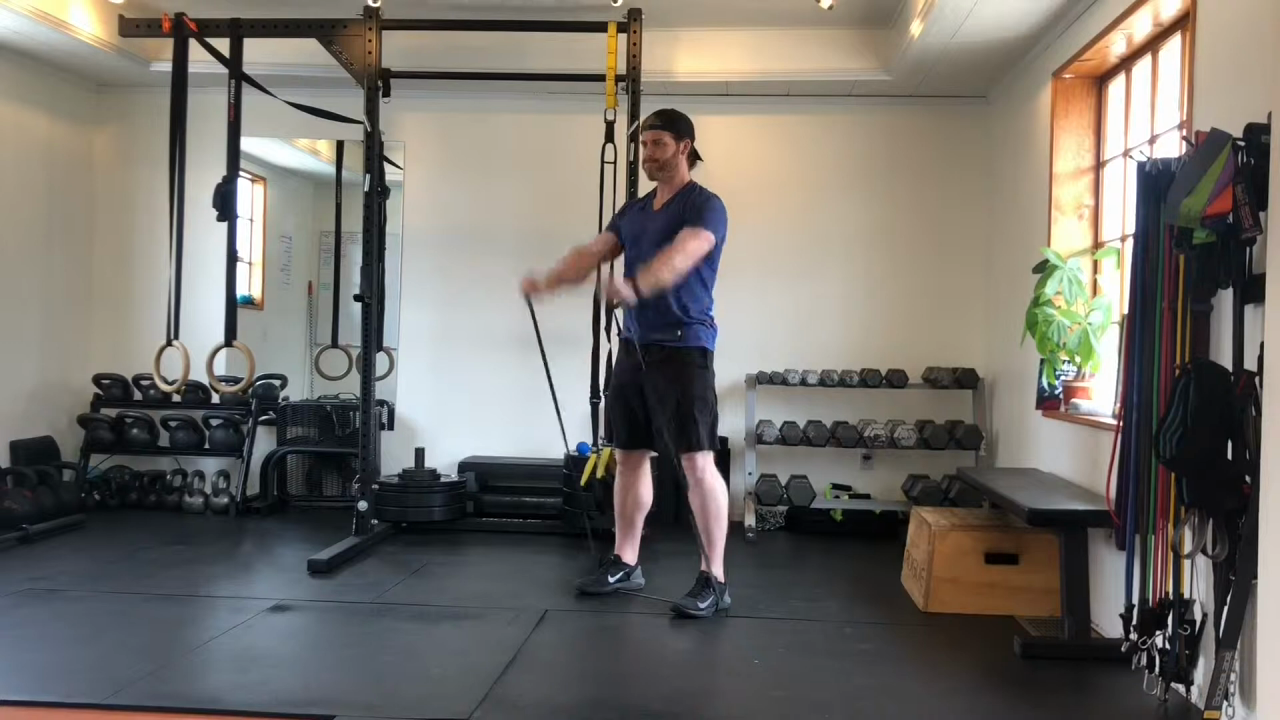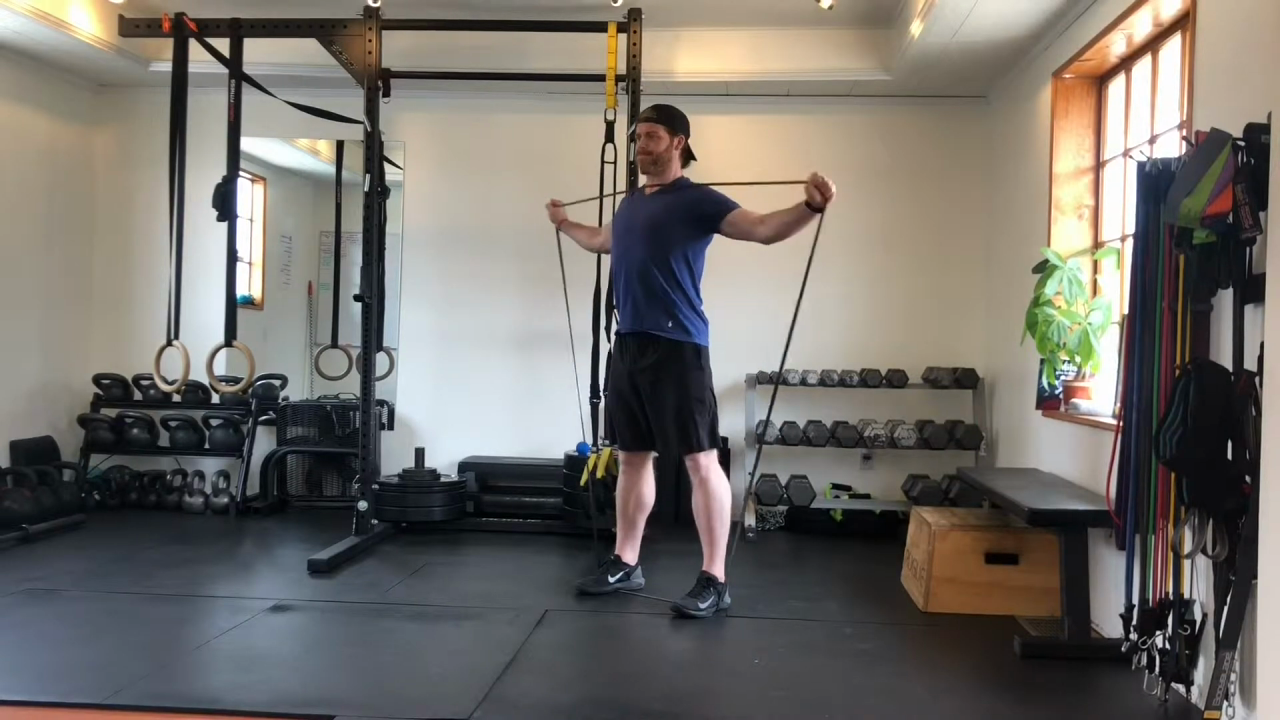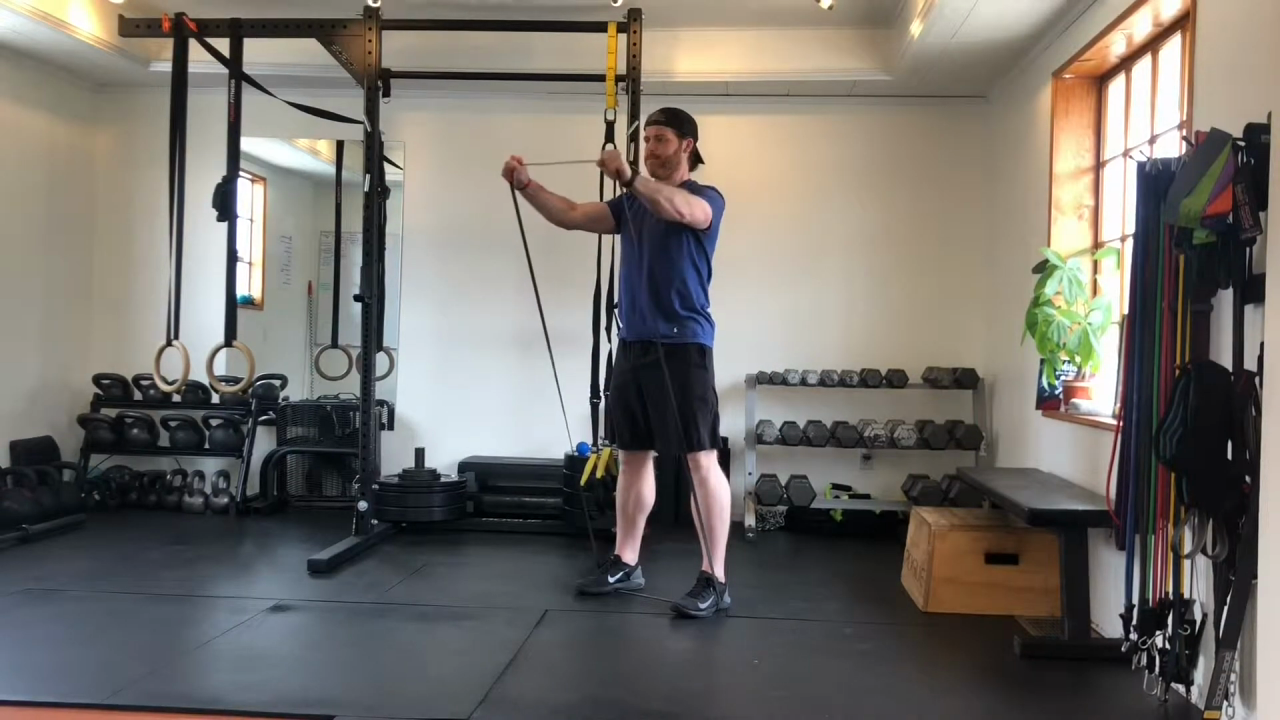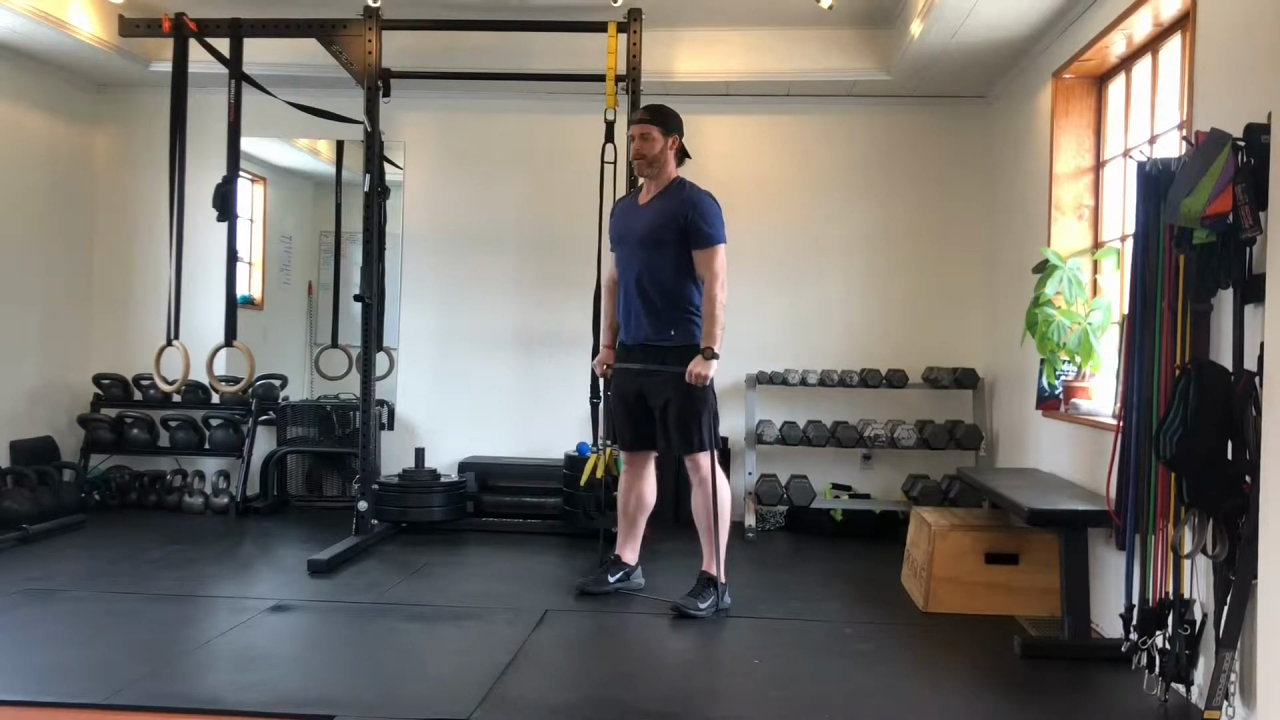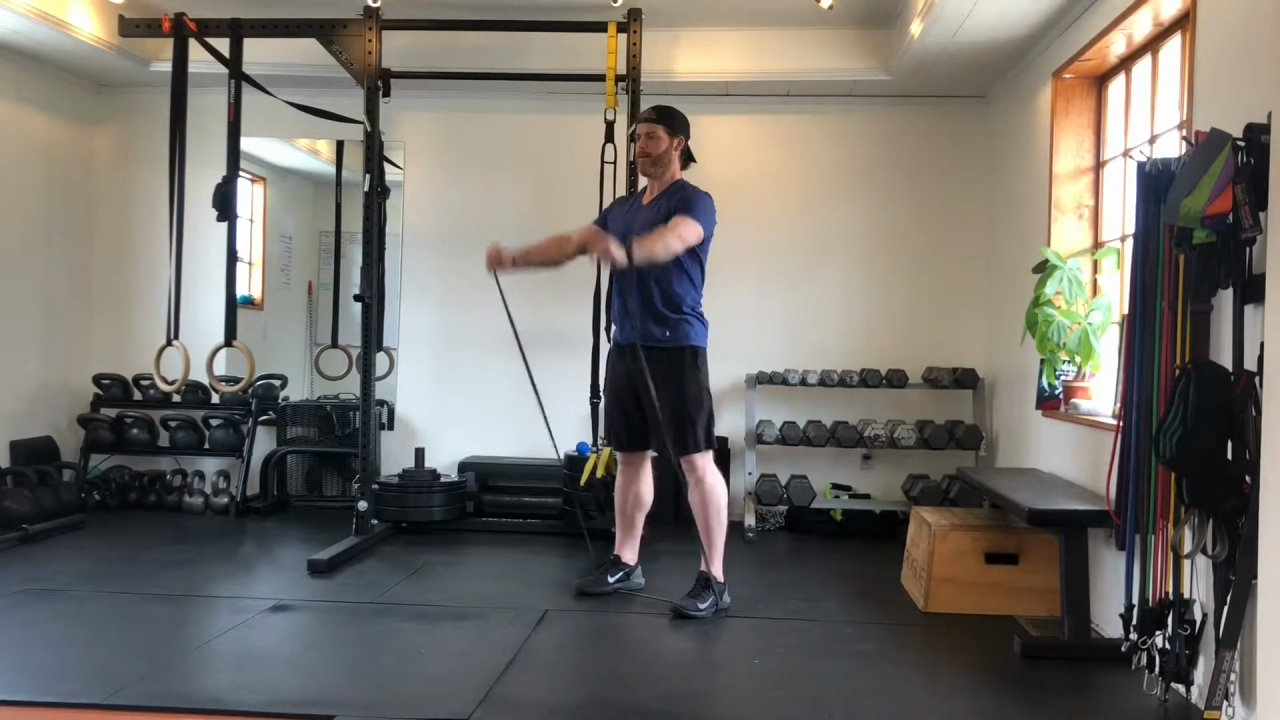
dt=1s
person 1, frame 1
left shoulder: (705, 205)
right shoulder: (634, 210)
left elbow: (681, 256)
right elbow: (591, 254)
left wrist: (636, 286)
right wrist: (548, 282)
left hip: (682, 349)
right hip: (633, 348)
left knee: (697, 461)
right knee: (629, 457)
left ankle: (713, 579)
right ankle: (625, 562)
person 1, frame 2
left shoulder: (696, 200)
right shoulder: (631, 203)
left elbow: (762, 228)
right elbow: (606, 240)
left wrist: (810, 207)
right wrist: (564, 224)
left hip: (676, 346)
right hip: (627, 345)
left knee: (700, 461)
right knee: (632, 457)
left ankle: (714, 580)
right ankle: (625, 563)
person 1, frame 3
left shoulder: (704, 199)
right shoulder: (631, 205)
left elbow: (678, 208)
right elbow: (570, 215)
left wrist: (629, 177)
right wrist: (525, 185)
left hip: (682, 346)
right hip: (632, 345)
left knee: (700, 460)
right knee: (632, 457)
left ankle: (713, 580)
right ankle: (625, 563)
person 1, frame 4
left shoulder: (695, 203)
right shoulder: (624, 208)
left elbow: (714, 282)
left wrist: (708, 352)
right wrist: (608, 344)
left hip: (680, 353)
right hip: (633, 352)
left knee: (699, 461)
right knee: (634, 457)
left ankle: (713, 579)
right ankle: (625, 563)
person 1, frame 5
left shoulder: (694, 202)
right shoulder: (621, 209)
left elbow: (669, 240)
right elbow: (569, 244)
left wrist: (624, 252)
right wrist: (514, 258)
left hip: (676, 348)
right hip: (625, 348)
left knee: (696, 460)
right knee: (630, 457)
left ankle: (713, 579)
right ankle: (625, 562)
